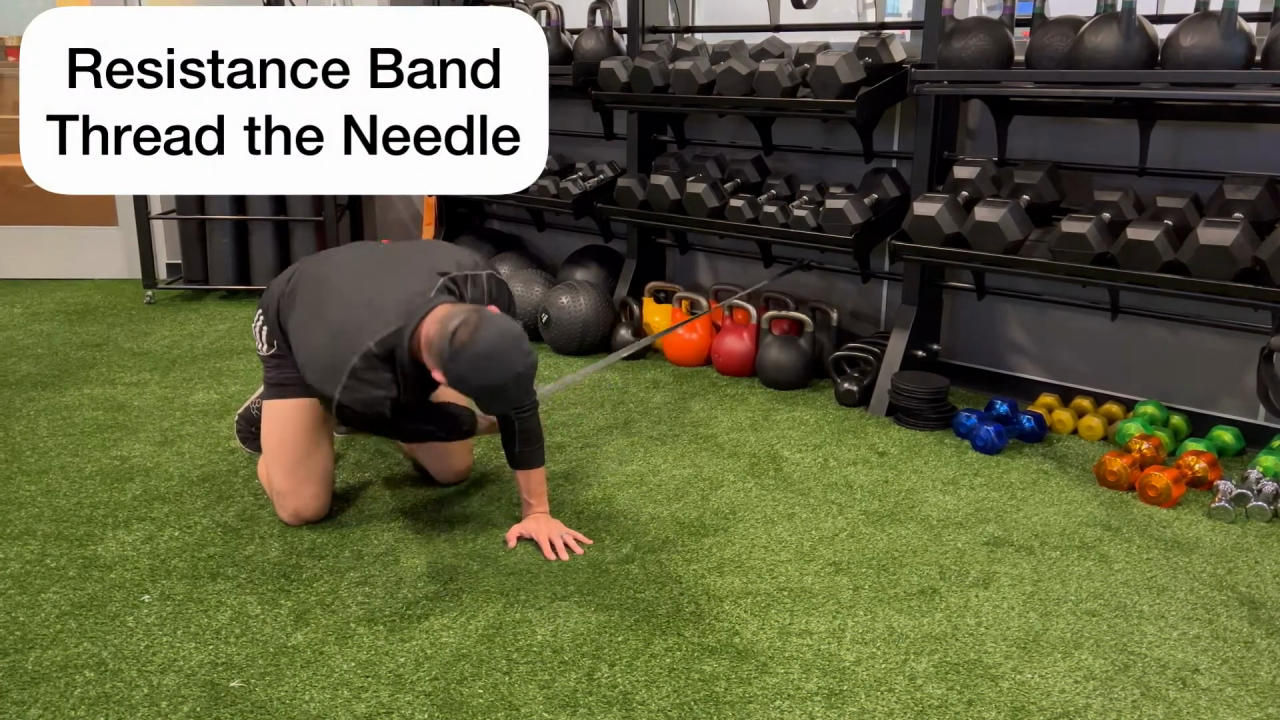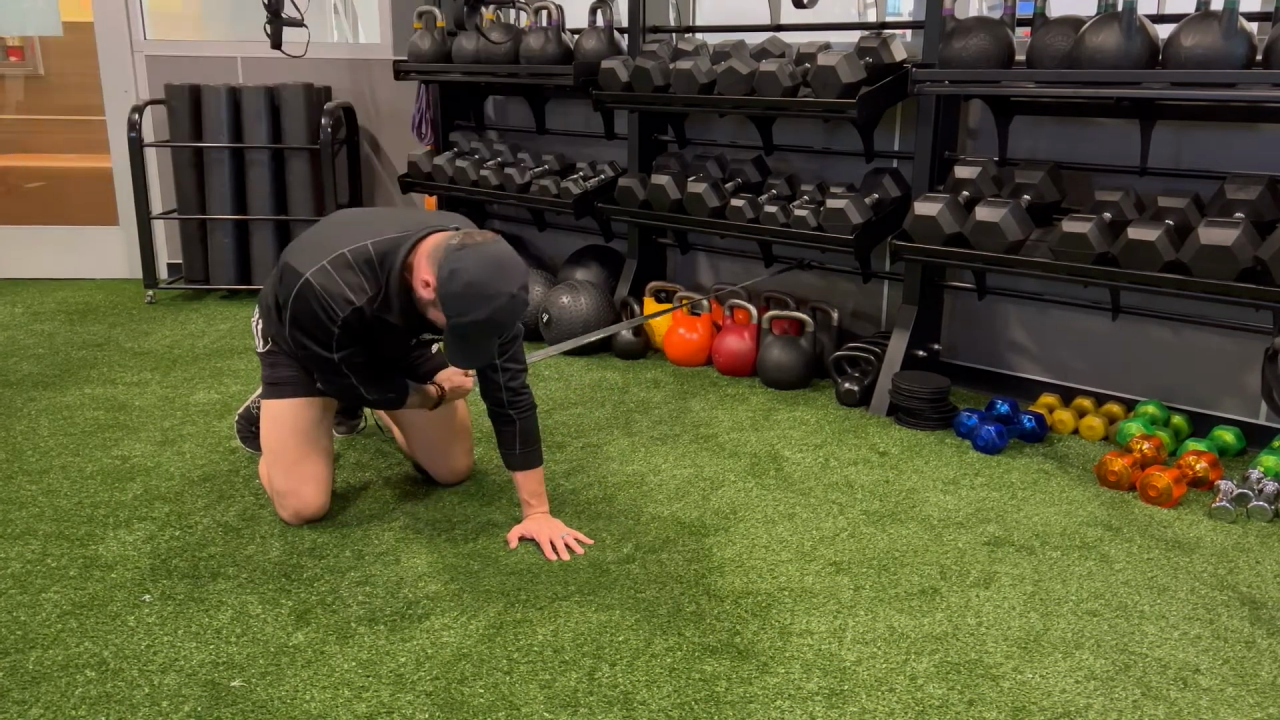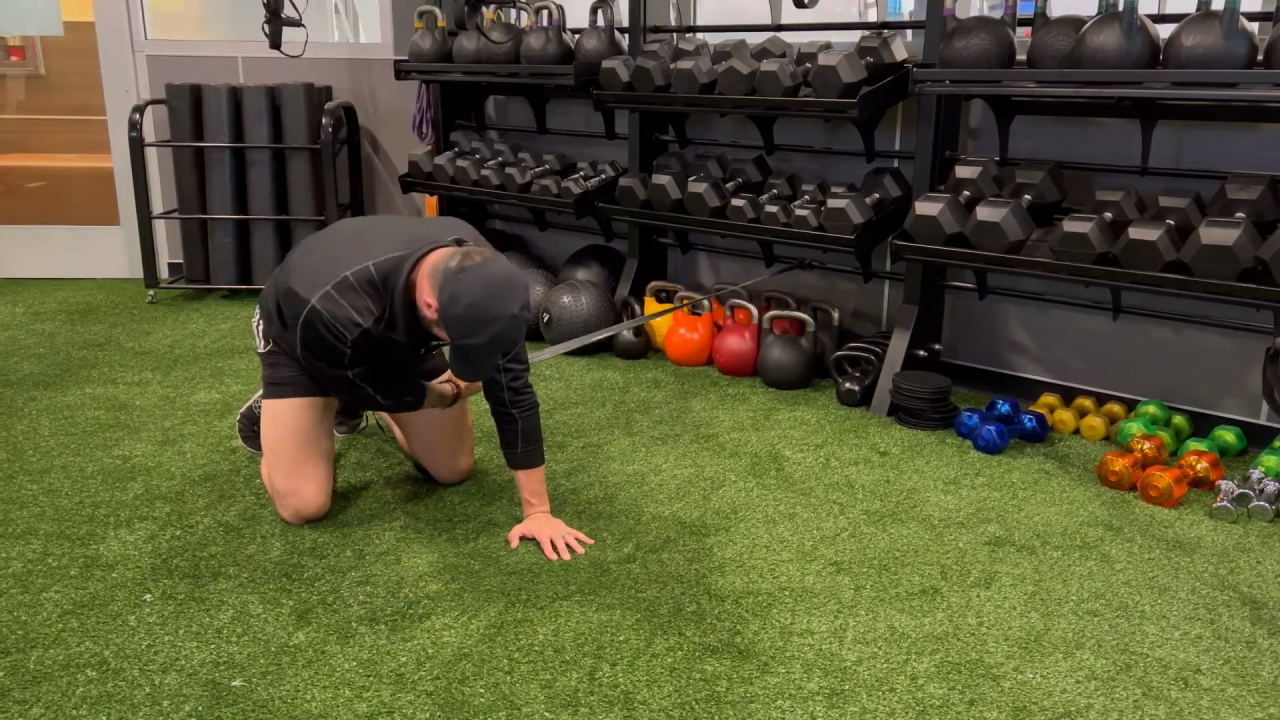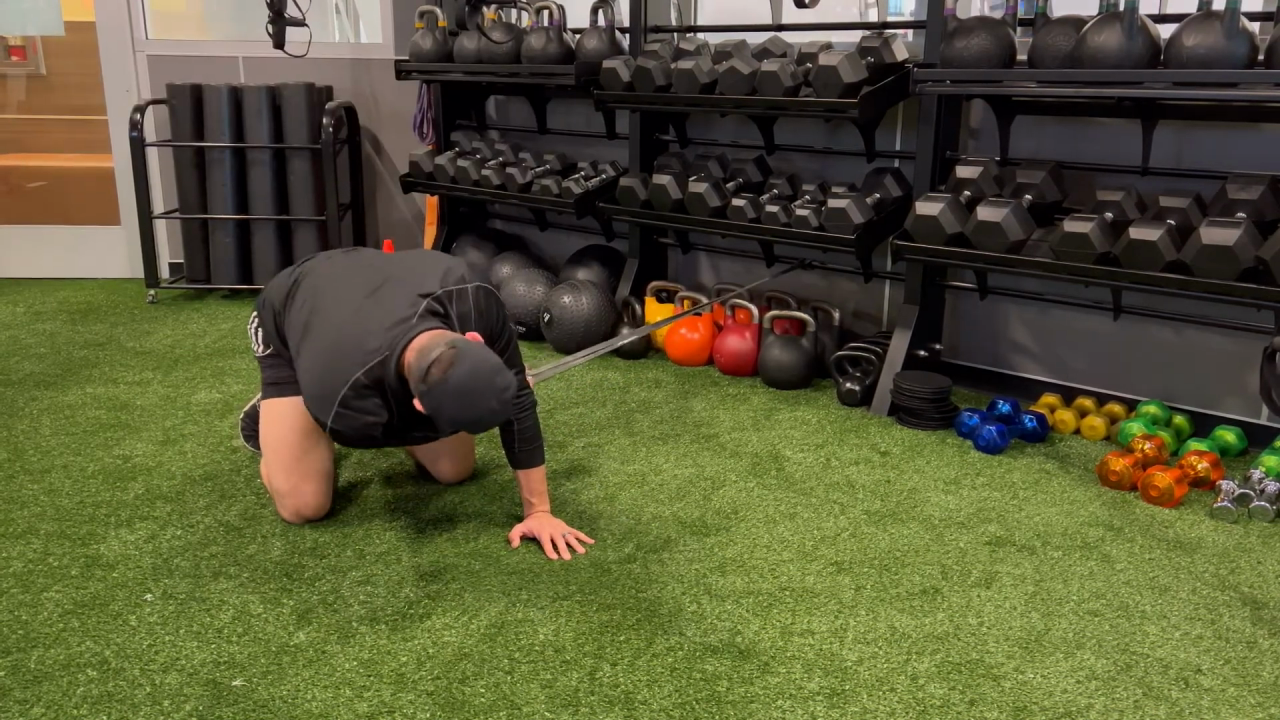
dt=0.7s
person 1, frame 1
left shoulder: (484, 288)
right shoulder: (356, 384)
left elbow: (520, 401)
right elbow: (430, 423)
left wrist: (537, 511)
right wrist: (489, 423)
left knee: (454, 471)
right knee: (302, 508)
right ankle: (269, 410)
person 1, frame 2
left shoulder: (479, 271)
right shoulder: (329, 287)
left elbow: (507, 384)
right elbow: (355, 383)
left wrist: (537, 510)
right wrist: (438, 393)
right hip: (302, 343)
left knee: (454, 470)
right knee: (302, 507)
left ankle: (349, 407)
right ankle: (270, 410)
person 1, frame 3
left shoulder: (482, 274)
right shoulder: (335, 309)
left elbow: (511, 386)
right elbow: (372, 391)
left wrist: (537, 509)
right wrist: (452, 392)
right hip: (298, 339)
left knee: (455, 470)
right knee: (304, 505)
left ankle: (349, 409)
right ankle: (270, 409)
person 1, frame 4
left shoulder: (471, 299)
right shoulder: (347, 405)
left elbow: (516, 397)
left wrist: (539, 510)
left hip: (387, 315)
left knee: (455, 471)
right knee: (303, 507)
right ankle: (271, 412)
